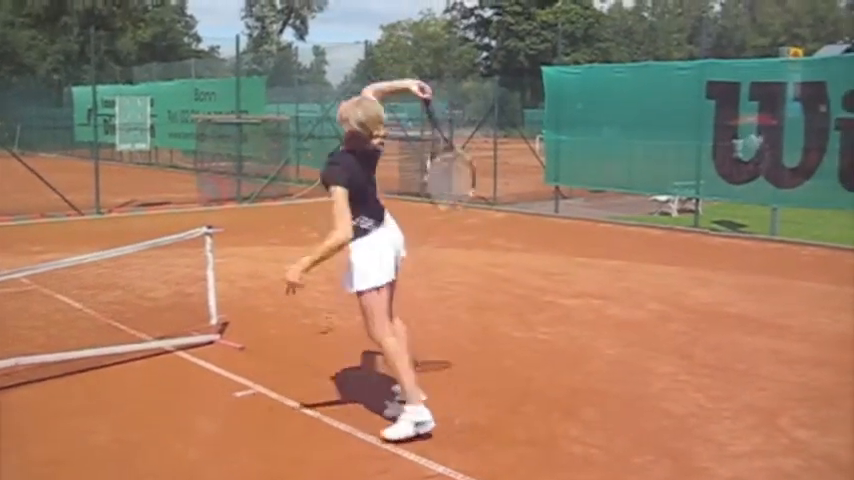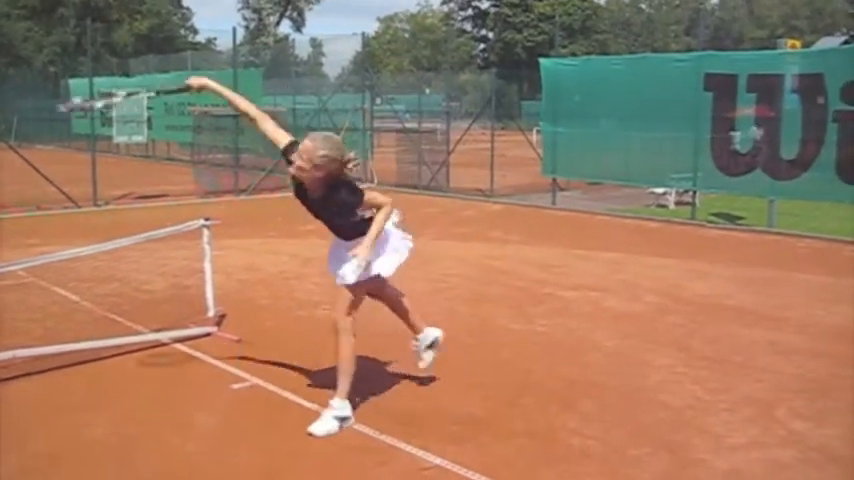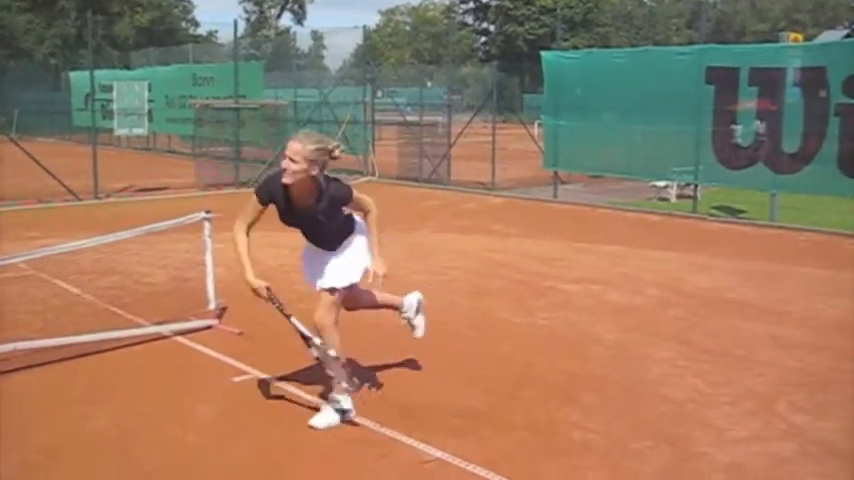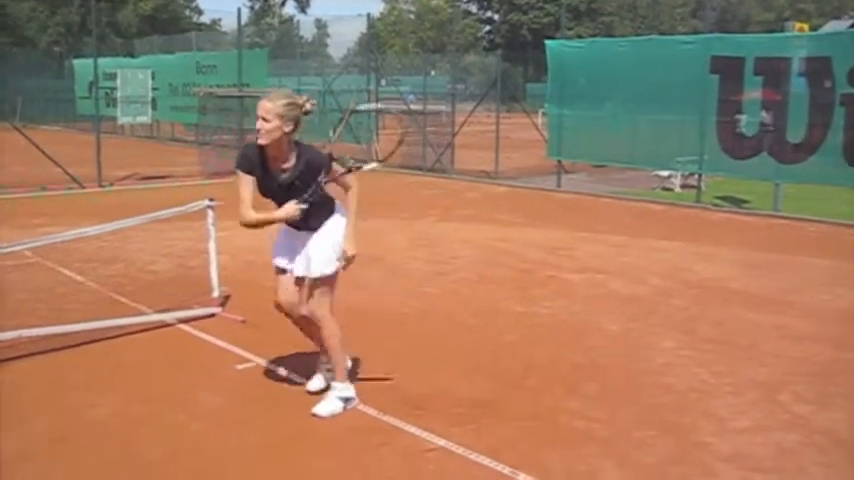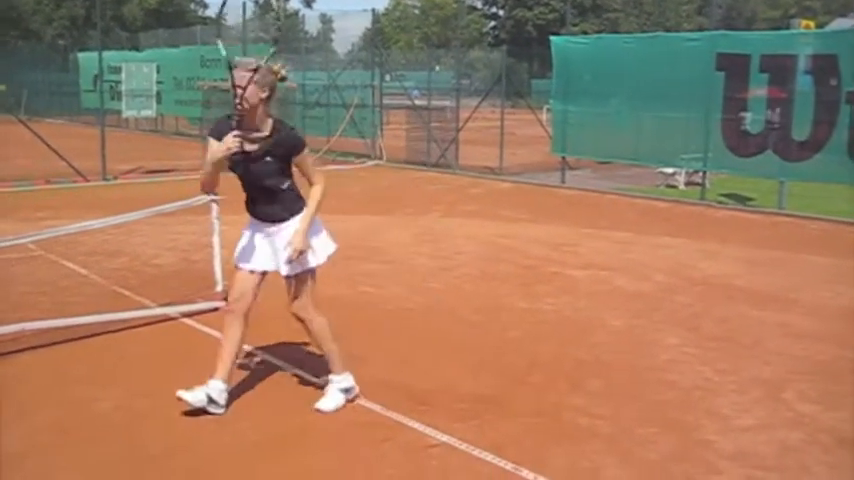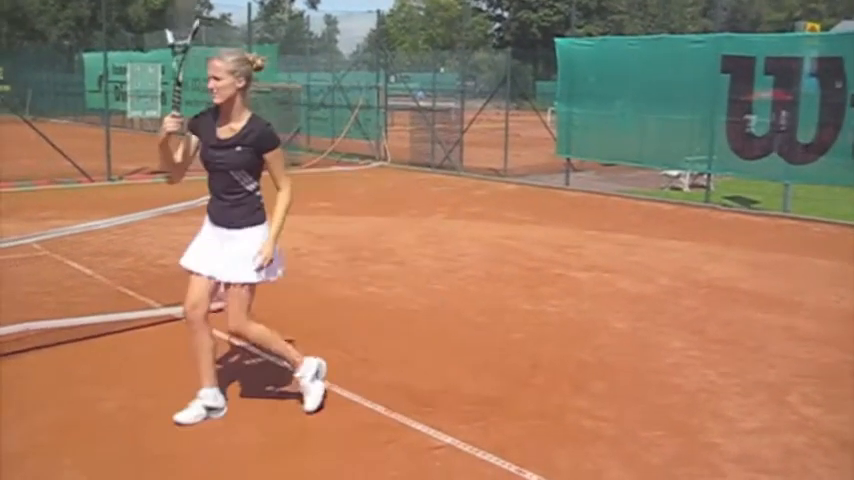
dt=0.2s
person 1, frame 1
left shoulder: (341, 172)
right shoulder: (366, 146)
left elbow: (342, 233)
right elbow: (370, 92)
left wrist: (301, 267)
right wrist: (402, 84)
left hip: (371, 245)
right hip: (378, 236)
left knee: (378, 329)
right knee: (387, 316)
left ankle: (417, 409)
right ankle: (410, 392)
person 1, frame 2
left shoulder: (345, 192)
right shoulder: (294, 160)
left elbow: (386, 206)
right elbow: (260, 117)
left wrist: (367, 247)
right wrist: (215, 86)
left hip: (366, 240)
right hip: (349, 240)
left knee: (342, 318)
right knee: (376, 289)
left ankle: (340, 406)
right ankle: (425, 335)
person 1, frame 3
left shoulder: (333, 192)
right shoulder: (271, 187)
left elbow: (371, 210)
right elbow: (241, 227)
left wrist: (377, 256)
right wrist: (249, 272)
left hip: (347, 245)
right hip: (317, 247)
left knee: (323, 319)
right knee: (349, 301)
left ankle: (341, 401)
right ankle: (407, 303)
person 1, frame 4
left shoulder: (312, 159)
right shoulder: (250, 157)
left elbow: (350, 186)
right elbow: (245, 217)
left wrist: (348, 234)
right wrist: (276, 215)
left hip: (324, 230)
right hip: (291, 231)
left knee: (320, 310)
right knee: (286, 303)
left ankle: (343, 388)
right ankle: (331, 362)
person 1, frame 5
left shoulder: (285, 137)
right shoulder: (226, 129)
left elbow: (318, 183)
right elbow: (207, 187)
left wrist: (301, 232)
right wrist: (216, 156)
left hip: (290, 227)
right hip: (258, 229)
left knee: (302, 309)
right knee: (237, 305)
left ankle: (342, 381)
right ankle: (215, 389)
person 1, frame 6
left shoulder: (262, 132)
right shoulder: (202, 122)
left elbow: (284, 191)
right elbow: (174, 176)
left wrist: (271, 242)
right wrist: (165, 141)
left hip: (248, 235)
right hip: (214, 229)
left knee: (238, 324)
right knee: (193, 312)
left ankle: (307, 366)
right ankle: (209, 396)
